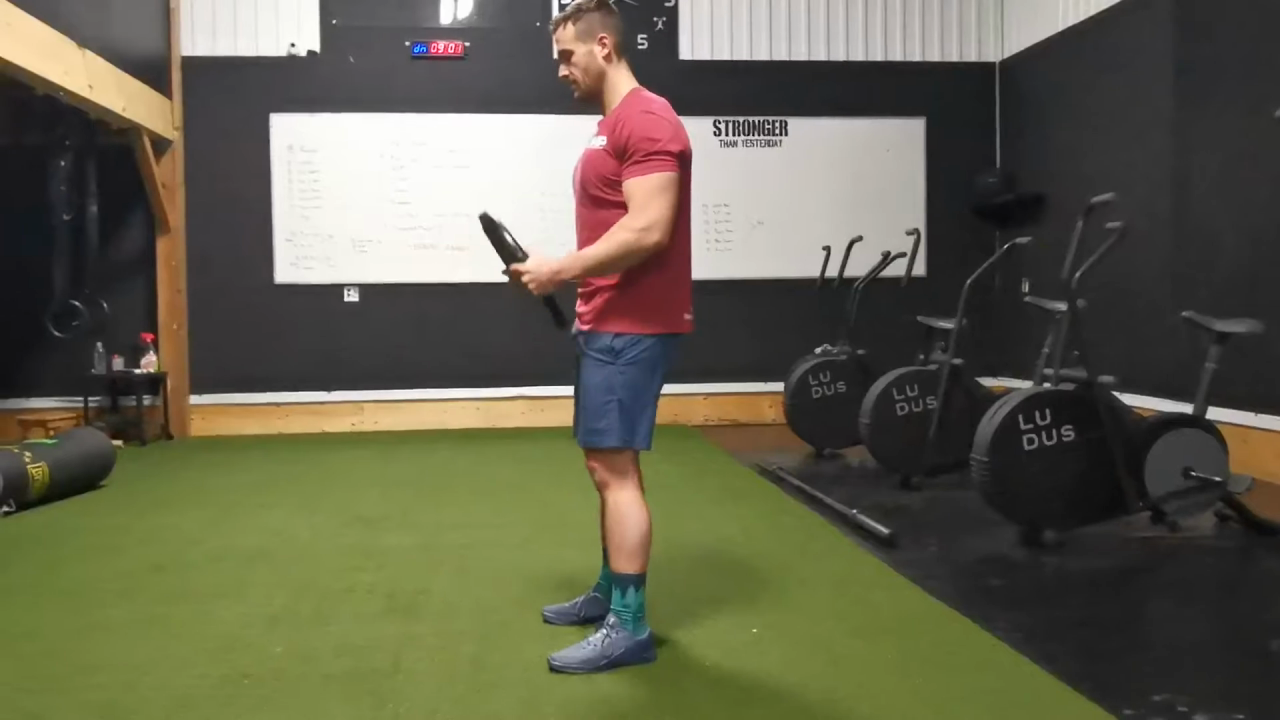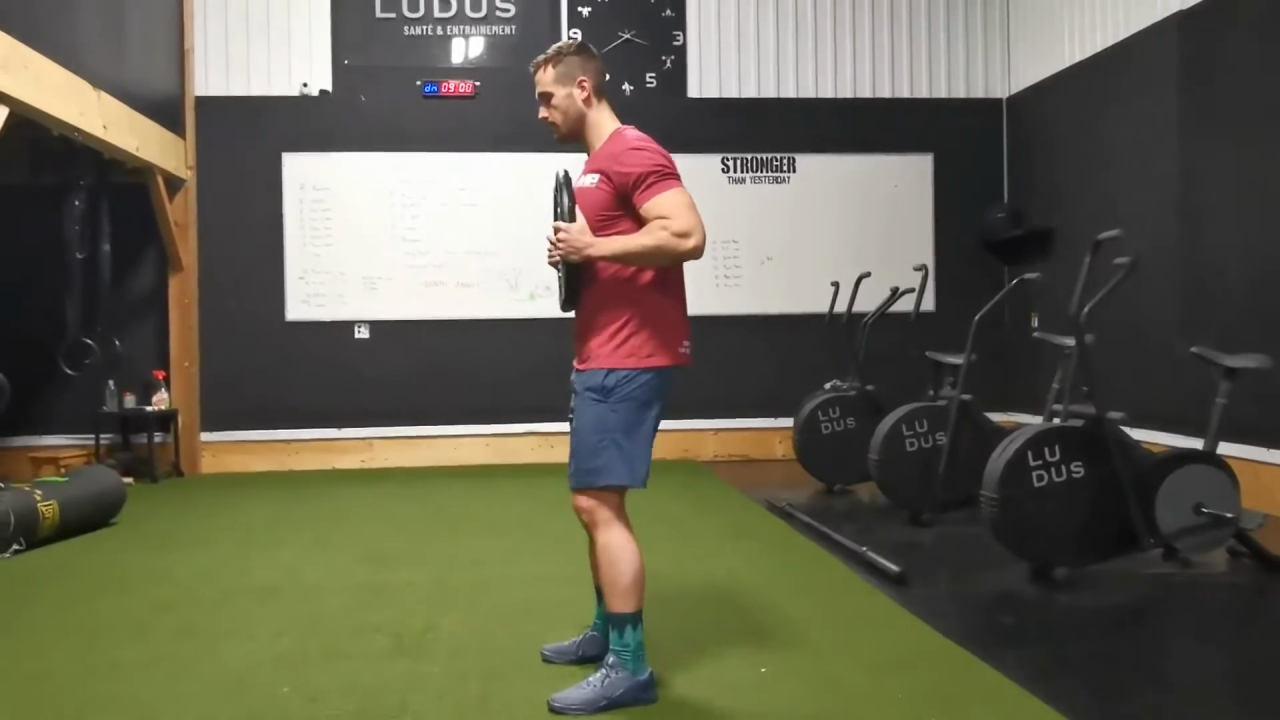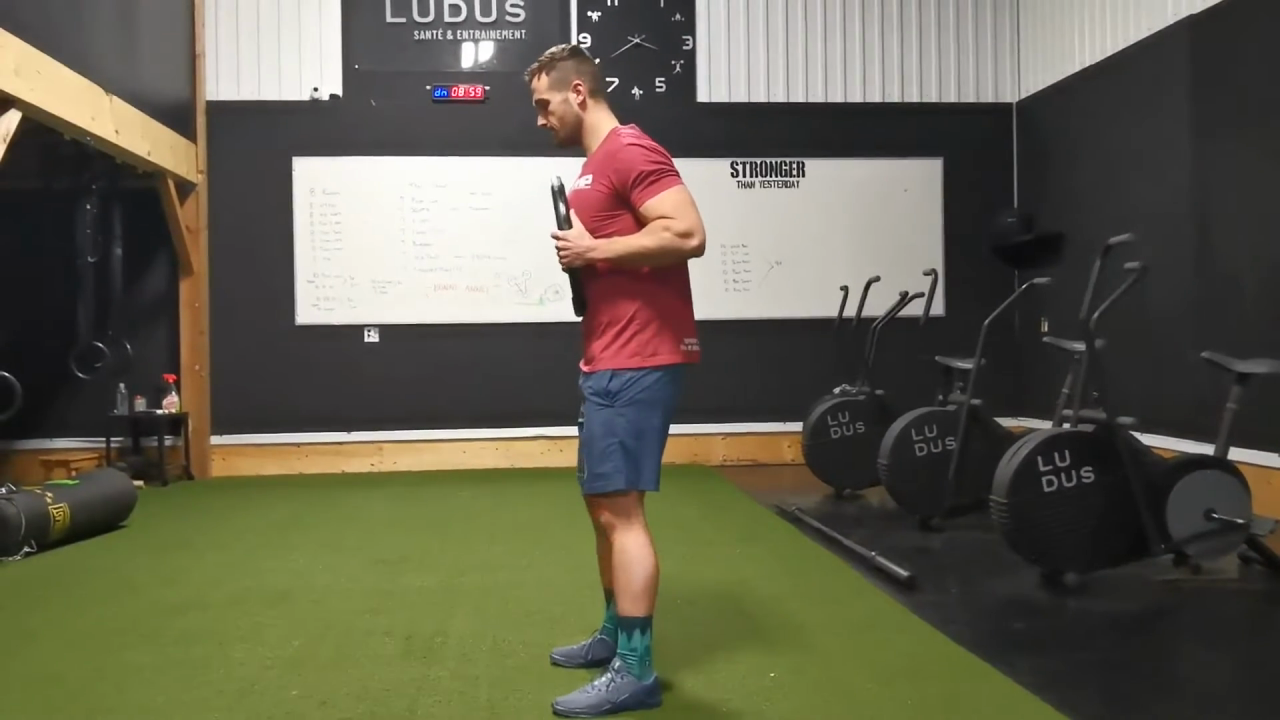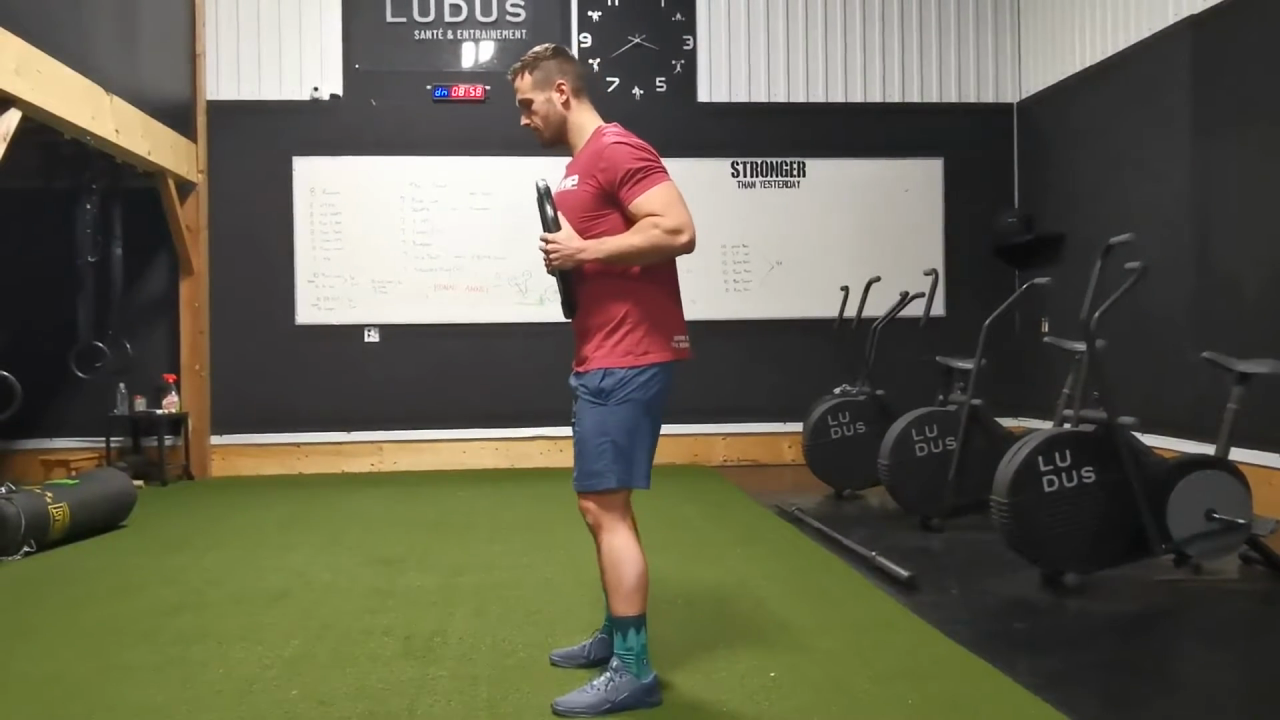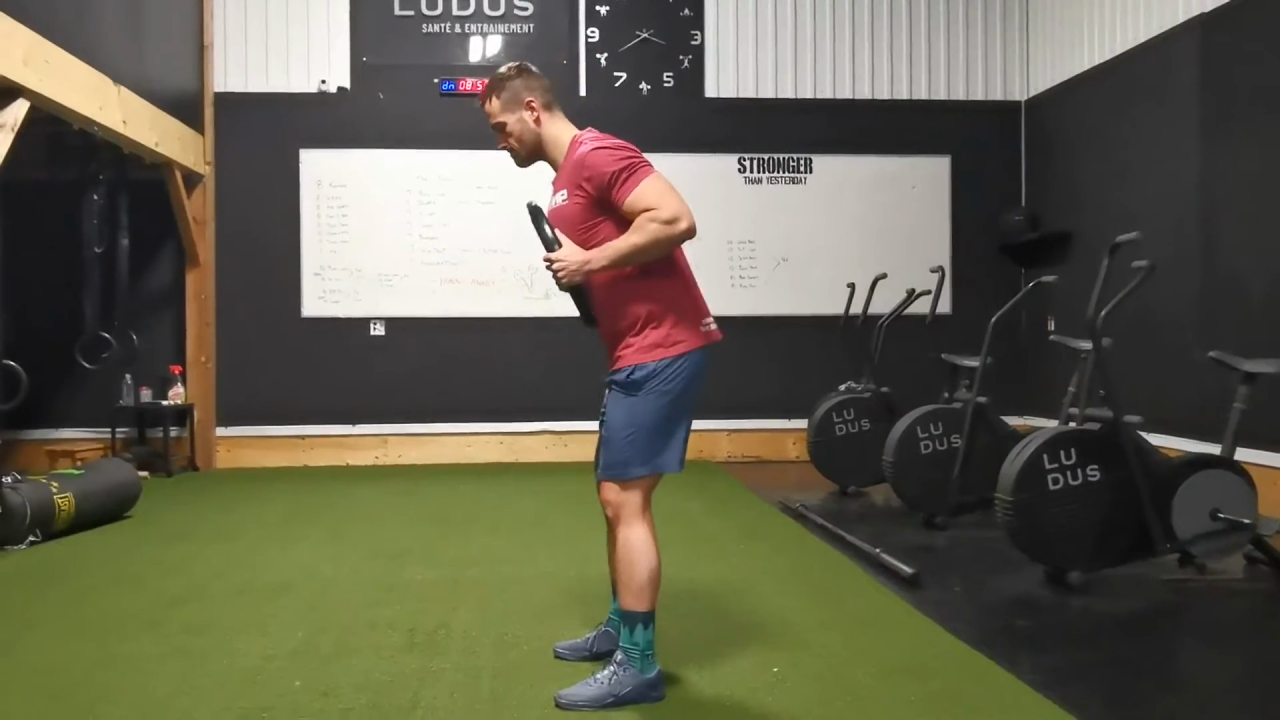
dt=1s
person 1, frame 1
left shoulder: (645, 121)
right shoulder: (614, 125)
left elbow: (648, 231)
left wrist: (561, 271)
right wrist: (566, 272)
left hip: (634, 326)
right hip: (608, 322)
left knee: (614, 468)
right knee: (603, 464)
left ankle: (628, 626)
right ankle: (610, 592)
person 1, frame 2
left shoulder: (632, 153)
right shoulder: (596, 164)
left elbow: (686, 236)
left wrist: (592, 246)
right wrist: (575, 251)
left hip: (630, 358)
right hip: (601, 357)
left knee: (596, 504)
right knee: (593, 501)
right ankle: (607, 631)
person 1, frame 3
left shoulder: (630, 152)
right shoulder: (597, 166)
left elbow: (687, 235)
left wrist: (594, 249)
right wrist: (582, 253)
left hip: (637, 359)
right hip: (611, 358)
left knee: (619, 510)
right knee: (603, 503)
right ankle: (614, 634)
person 1, frame 4
left shoulder: (617, 151)
right shoulder: (581, 165)
left elbow: (677, 231)
left wrist: (582, 250)
right wrist: (568, 256)
left hip: (627, 358)
right hip: (603, 357)
left knee: (604, 508)
right knee: (603, 504)
right ankle: (614, 636)
person 1, frame 5
left shoulder: (597, 155)
right shoulder: (568, 178)
left elbow: (675, 220)
left wrist: (589, 262)
right wrist: (576, 266)
left hip: (662, 350)
right hip: (637, 352)
left knee: (625, 500)
right knee: (617, 498)
left ankle: (637, 665)
right ankle: (620, 628)
